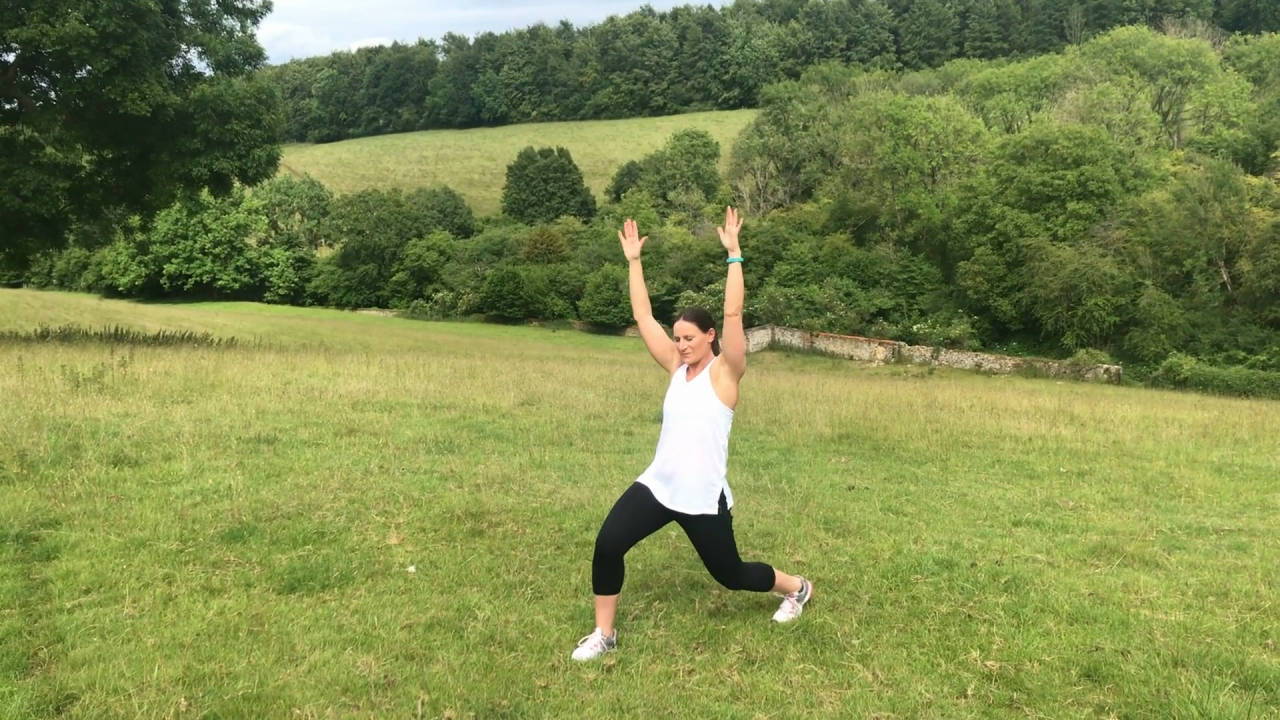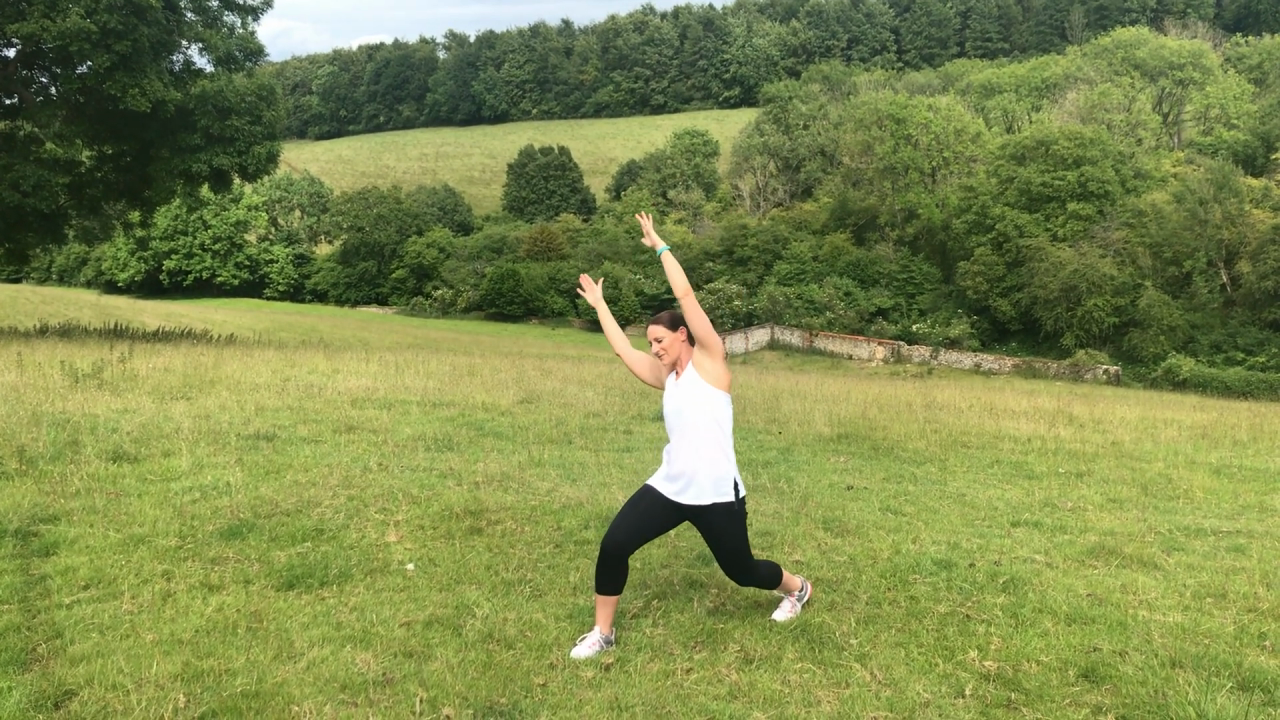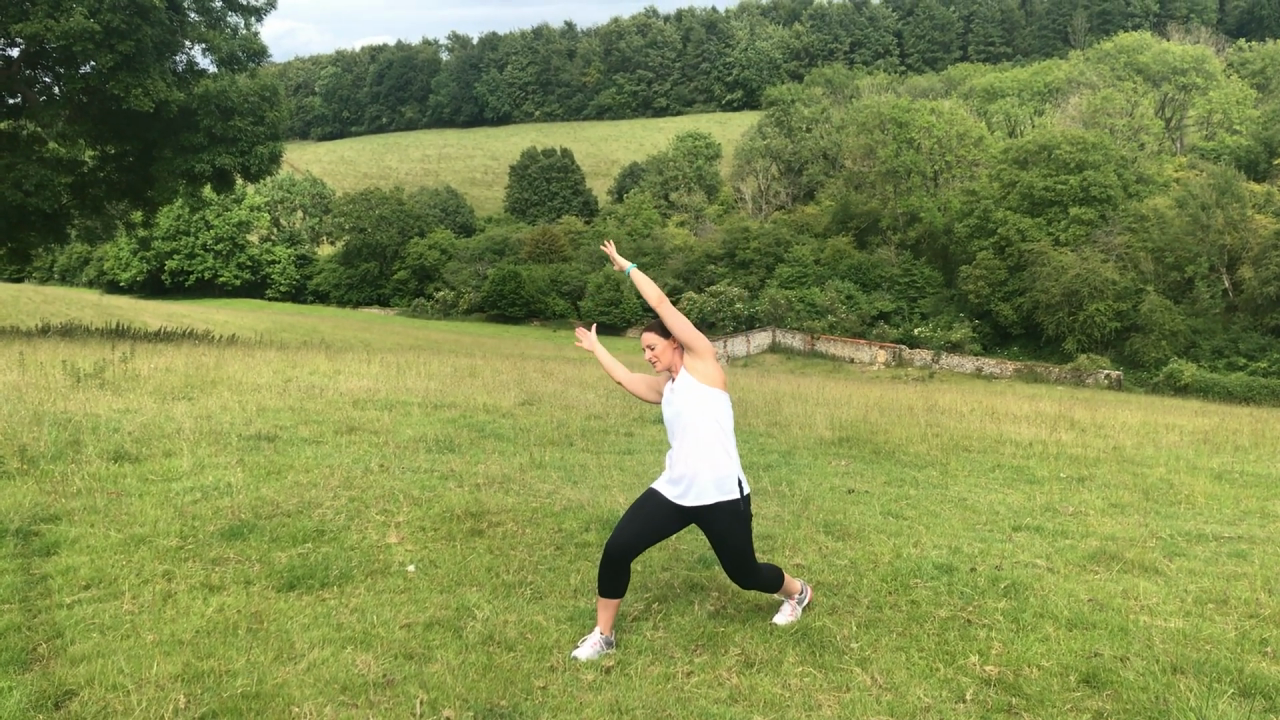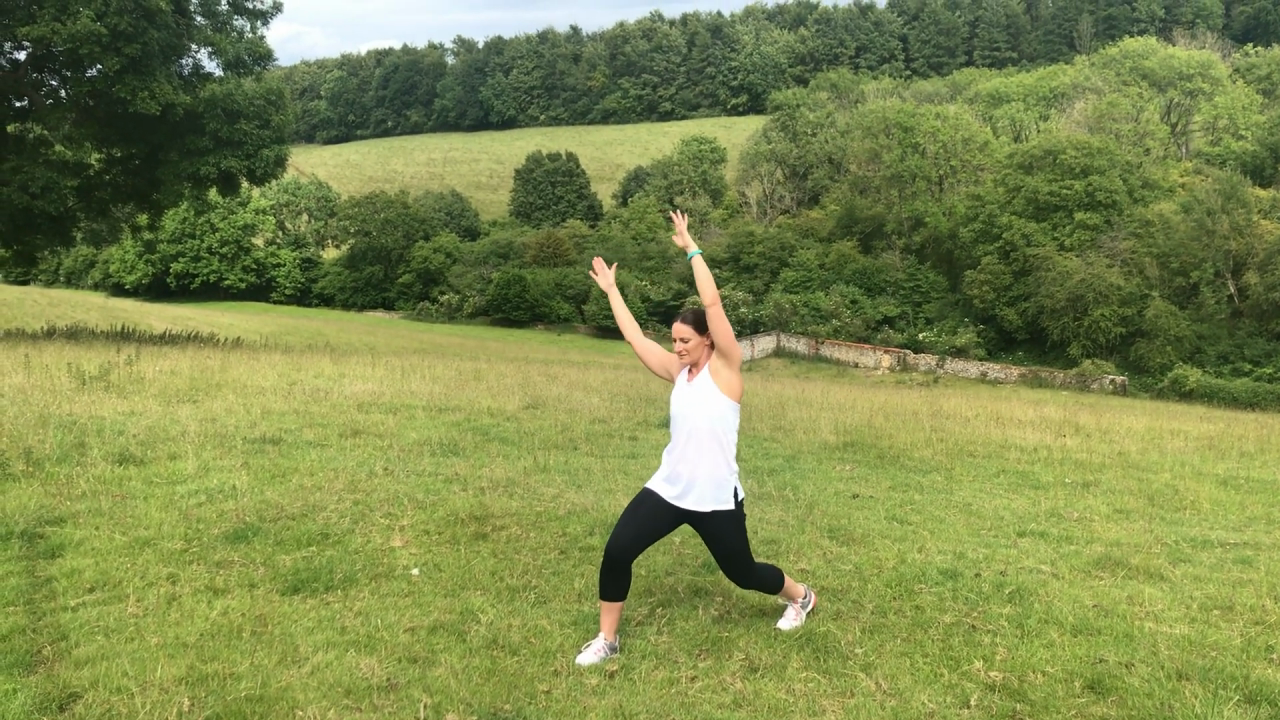
dt=0.5s
person 1, frame 1
left shoulder: (724, 372)
right shoulder: (677, 367)
left elbow: (733, 313)
right elbow: (642, 316)
left wrist: (733, 254)
right wrist: (634, 260)
left hip: (704, 498)
right hip: (658, 486)
left knee: (730, 574)
right knee: (607, 545)
left ankle: (797, 588)
right ankle: (604, 633)
person 1, frame 2
left shoulder: (709, 360)
right shoulder: (666, 376)
left elbow: (685, 296)
right elbow: (624, 348)
left wrist: (658, 245)
right wrist: (598, 304)
left hip: (717, 493)
right hip: (670, 488)
left knee: (741, 571)
right knee: (613, 546)
left ankle: (797, 588)
right ankle: (602, 633)
person 1, frame 3
left shoulder: (701, 360)
right shoulder: (663, 386)
left elbow: (661, 303)
right elbow: (622, 375)
left wrist: (626, 266)
right wrist: (593, 345)
left hip: (721, 494)
right hip: (675, 490)
left knee: (744, 573)
right knee: (616, 550)
left ankle: (797, 591)
right ankle: (602, 634)
person 1, frame 4
left shoulder: (725, 368)
right shoulder: (678, 370)
left elbow: (712, 306)
right elbow: (634, 337)
left wrist: (690, 248)
right wrist: (611, 289)
left hip: (716, 499)
right hip: (667, 490)
left knee: (743, 573)
right knee: (616, 552)
left ankle: (801, 596)
right ankle: (606, 640)
